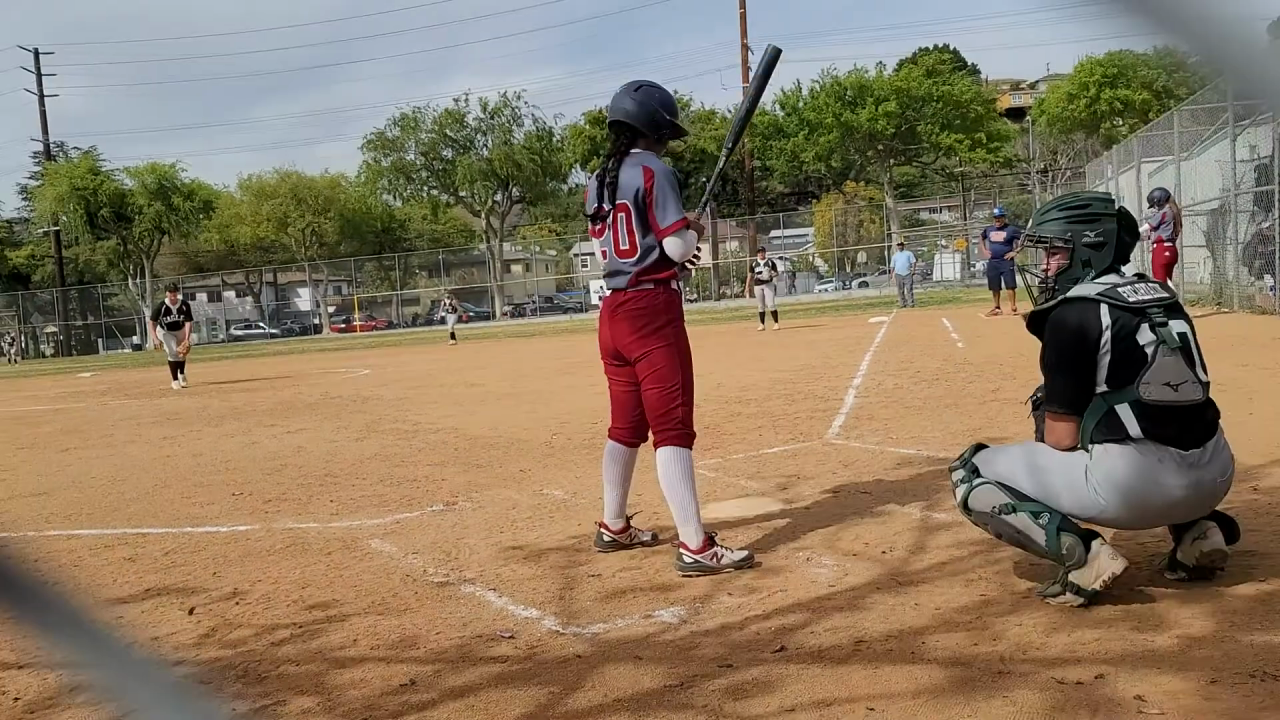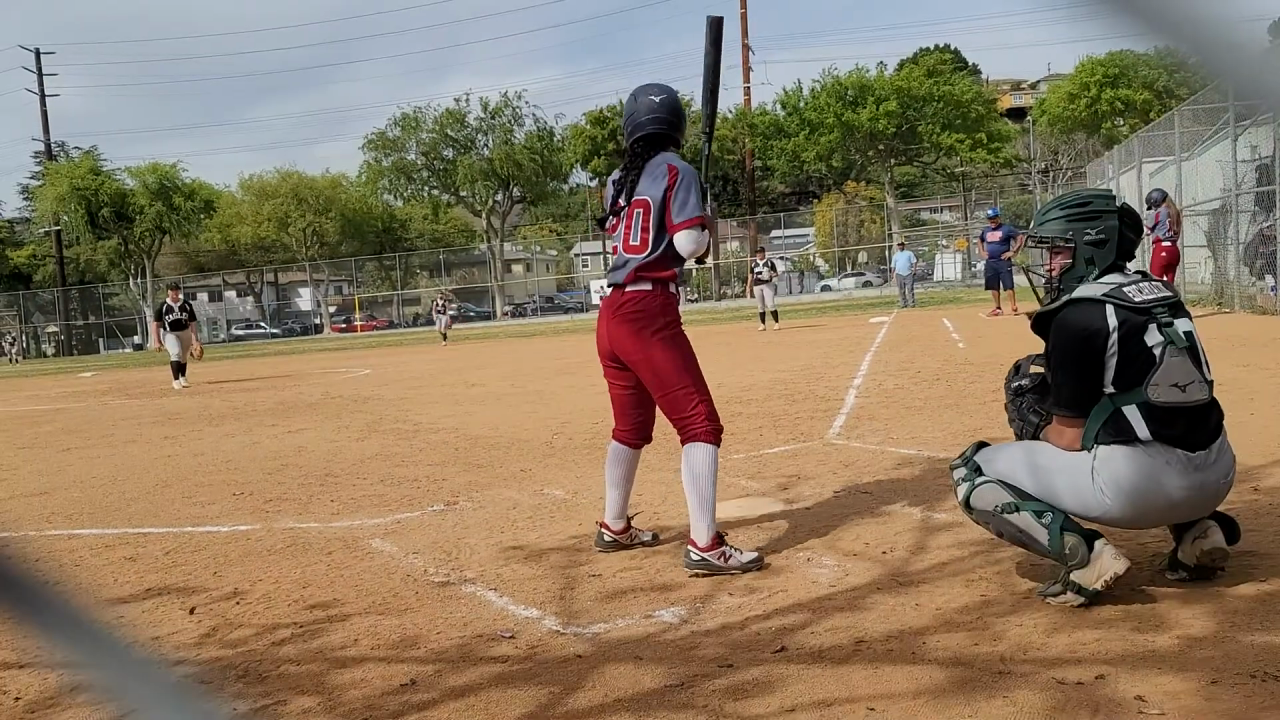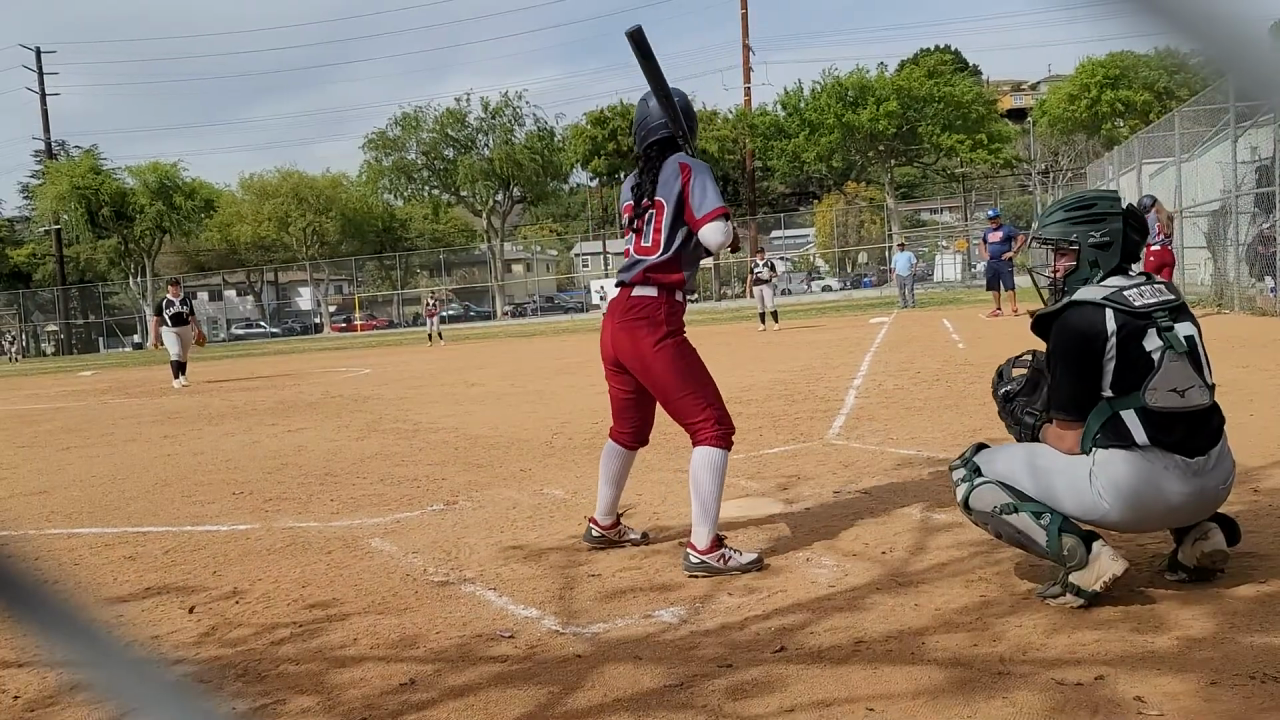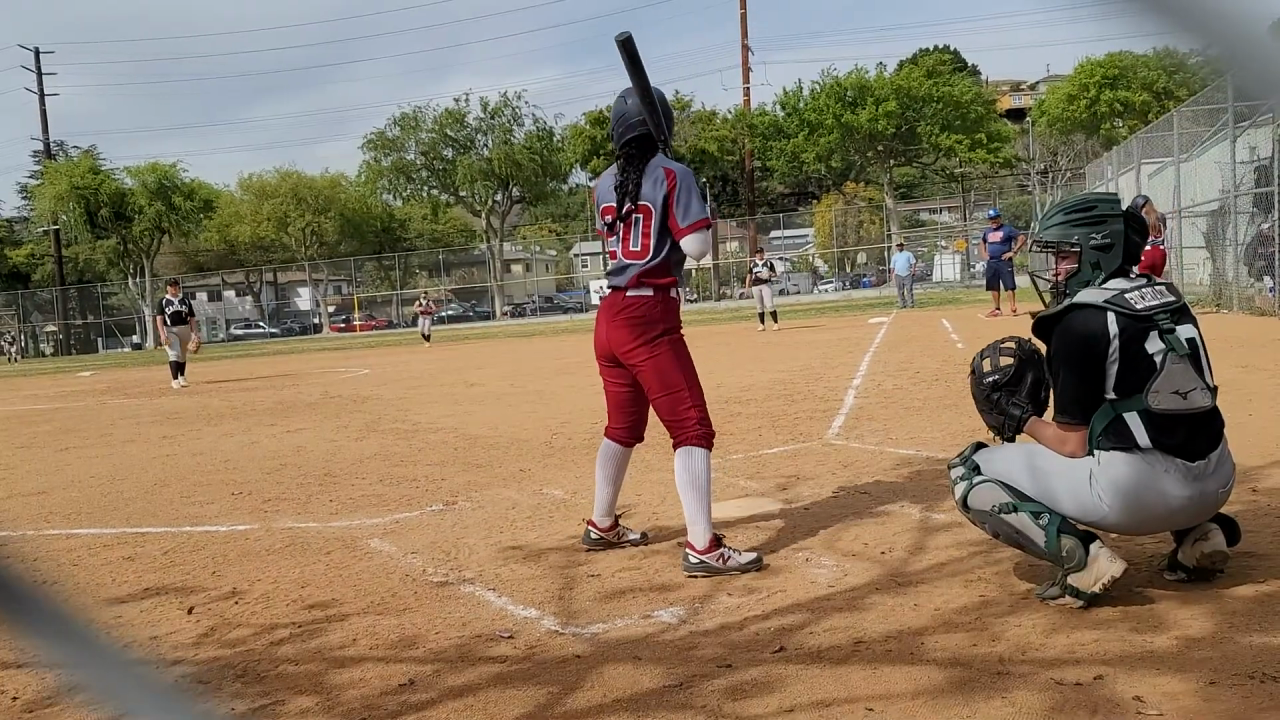
dt=0.4s
person 1, frame 1
left shoulder: (598, 181)
right shoulder: (655, 171)
right elbow: (679, 248)
right wrist: (694, 230)
left hip: (615, 313)
right hip: (653, 310)
left knee: (626, 426)
right knee: (673, 427)
left ankle: (613, 526)
right ankle: (695, 547)
person 1, frame 2
left shoulder: (617, 180)
right shoulder: (675, 171)
right elbow: (691, 245)
right wrist: (704, 230)
left hip: (613, 314)
right hip: (650, 314)
left knee: (630, 427)
right knee: (700, 423)
left ankle: (614, 526)
right ankle: (703, 545)
person 1, frame 3
left shoulder: (633, 183)
right shoulder: (690, 170)
right elbow: (715, 238)
right wrist: (728, 226)
left hip: (618, 318)
right hip: (654, 321)
left knee: (629, 430)
right knee: (712, 427)
left ankle: (603, 523)
right ankle: (704, 547)
person 1, frame 4
left shoulder: (604, 183)
right shoulder: (673, 175)
right elbow: (696, 248)
right wrist: (701, 222)
left hip: (611, 316)
right hip: (651, 317)
left knee: (622, 427)
right knee: (691, 429)
left ankle: (602, 525)
right ankle: (702, 547)
person 2, frame 1
left shoulder: (1071, 313)
right shoulder: (1159, 295)
left elbow: (1062, 434)
left wrist: (1044, 424)
left hip: (1132, 484)
left knee: (971, 473)
left ankle: (1081, 554)
right ankle: (1198, 529)
person 2, frame 2
left shoulder: (1077, 315)
right shoulder: (1160, 294)
left elbow: (1071, 437)
left wrist: (1035, 426)
left hip: (1137, 484)
left knee: (972, 471)
left ankle: (1084, 553)
right ankle: (1197, 528)
person 2, frame 3
left shoulder: (1078, 317)
right shoulder: (1166, 297)
left elbow: (1071, 441)
left wrist: (1036, 426)
left hip: (1137, 489)
left knee: (971, 473)
left ankle: (1081, 554)
right ankle: (1197, 530)
person 2, frame 4
left shoulder: (1080, 320)
right shoulder: (1168, 299)
left elbow: (1074, 444)
left wrist: (1023, 420)
left hip: (1138, 491)
left knee: (970, 471)
left ankle: (1079, 556)
right ankle: (1198, 531)
